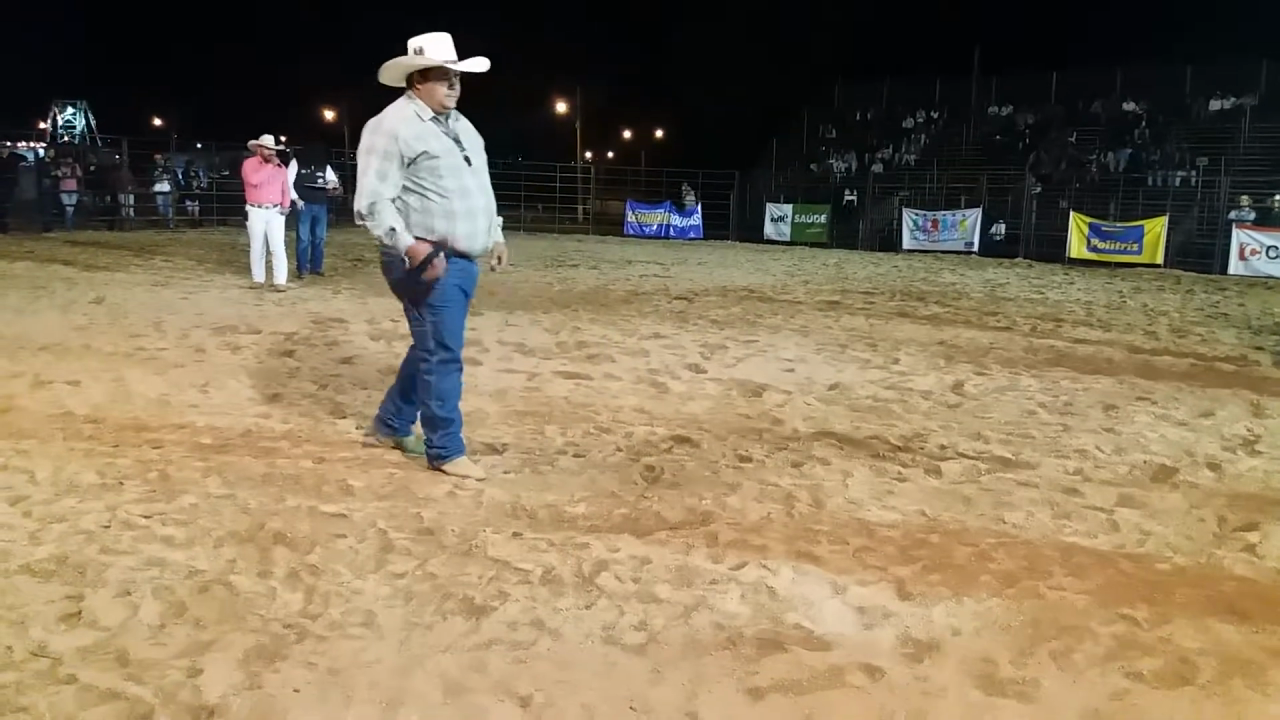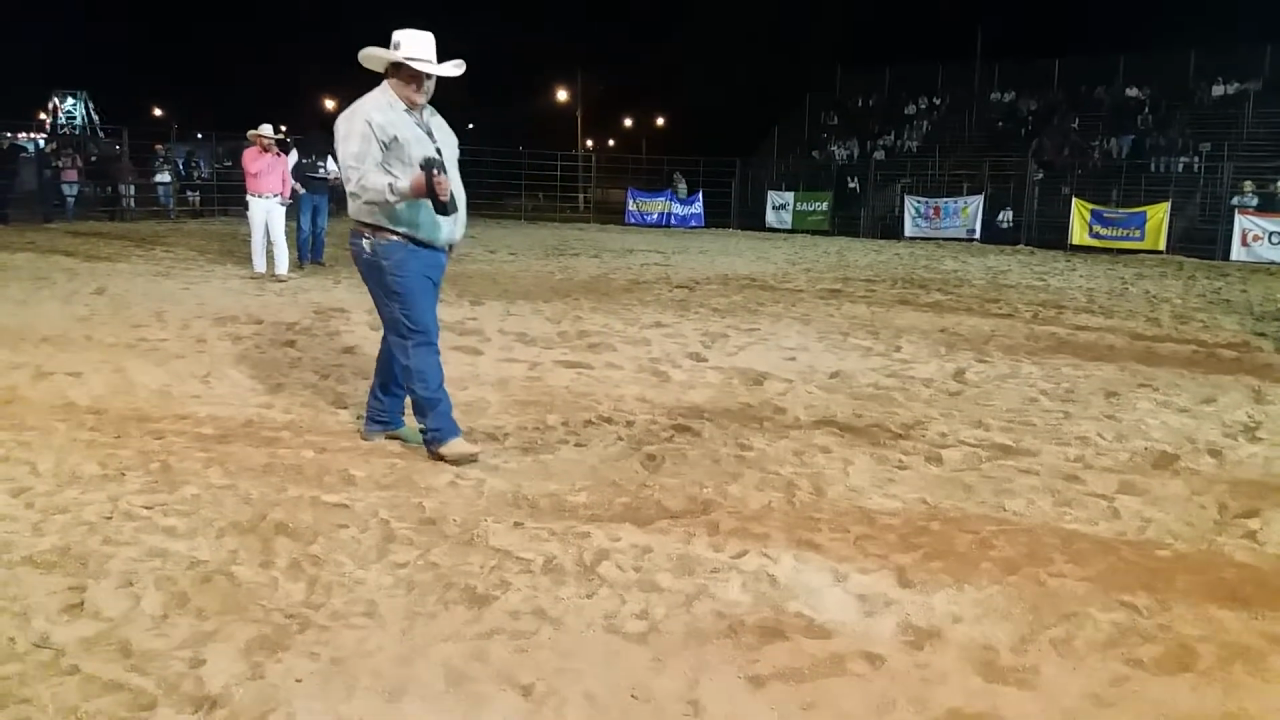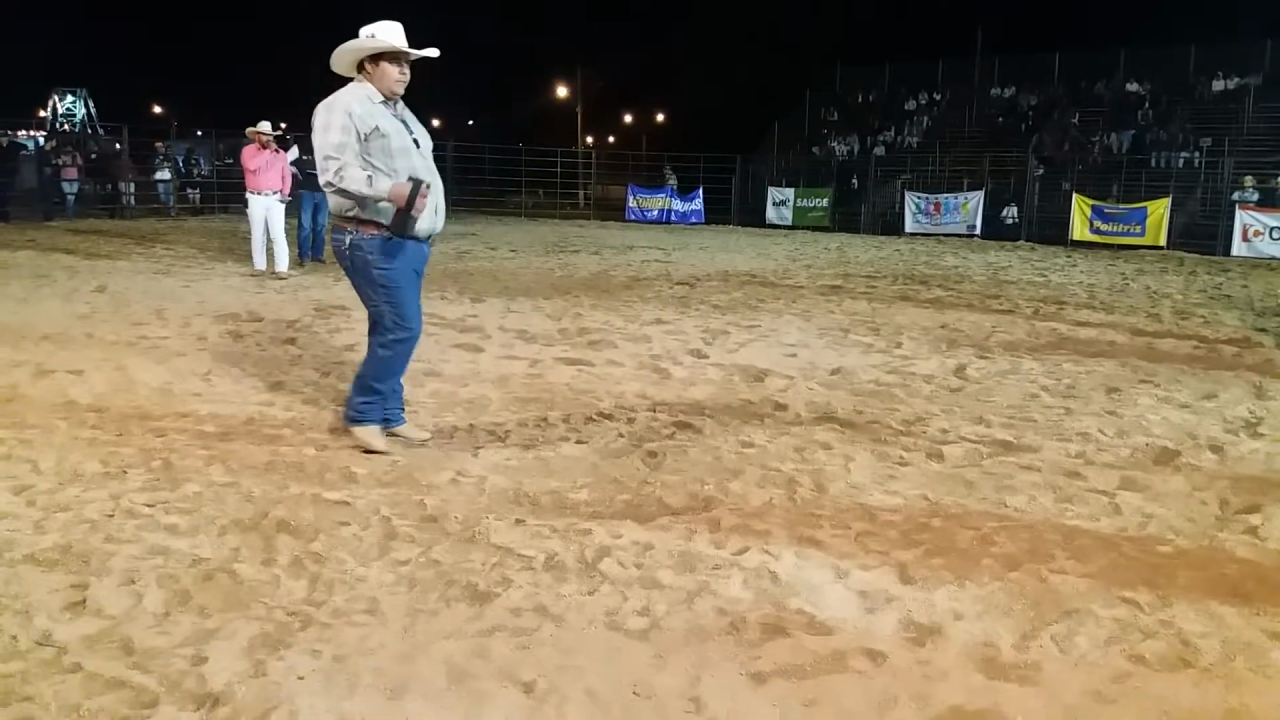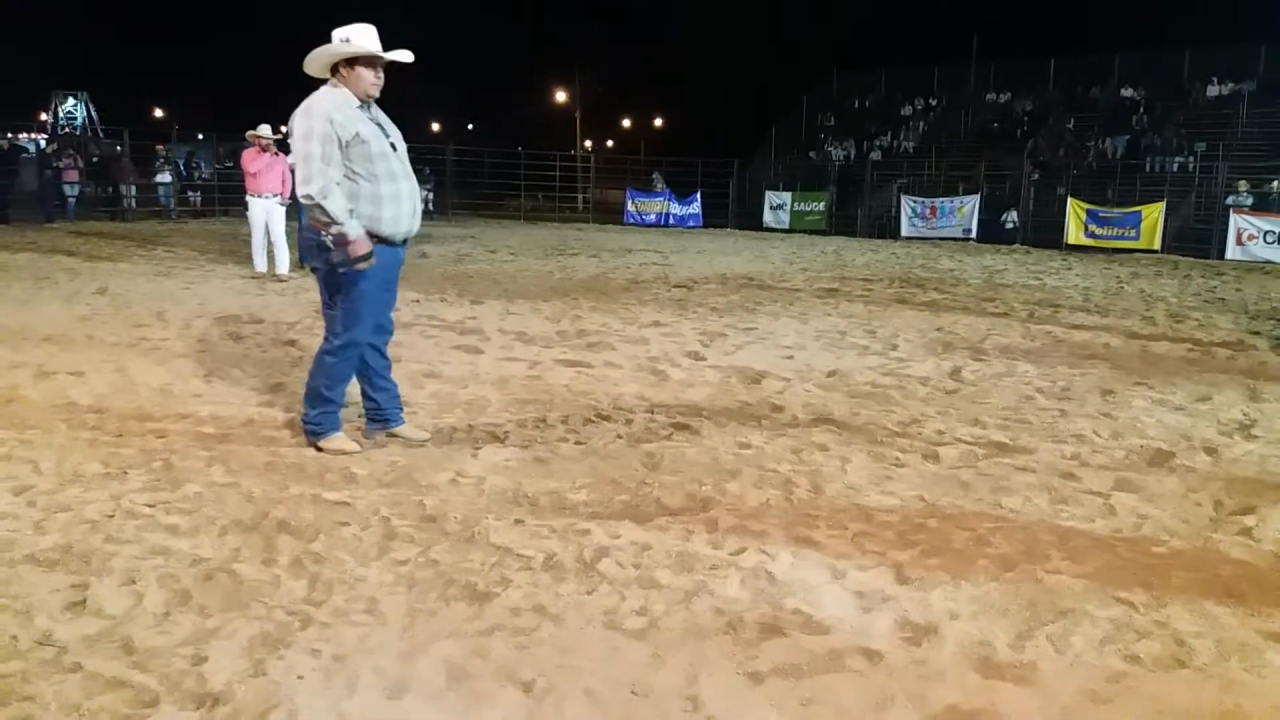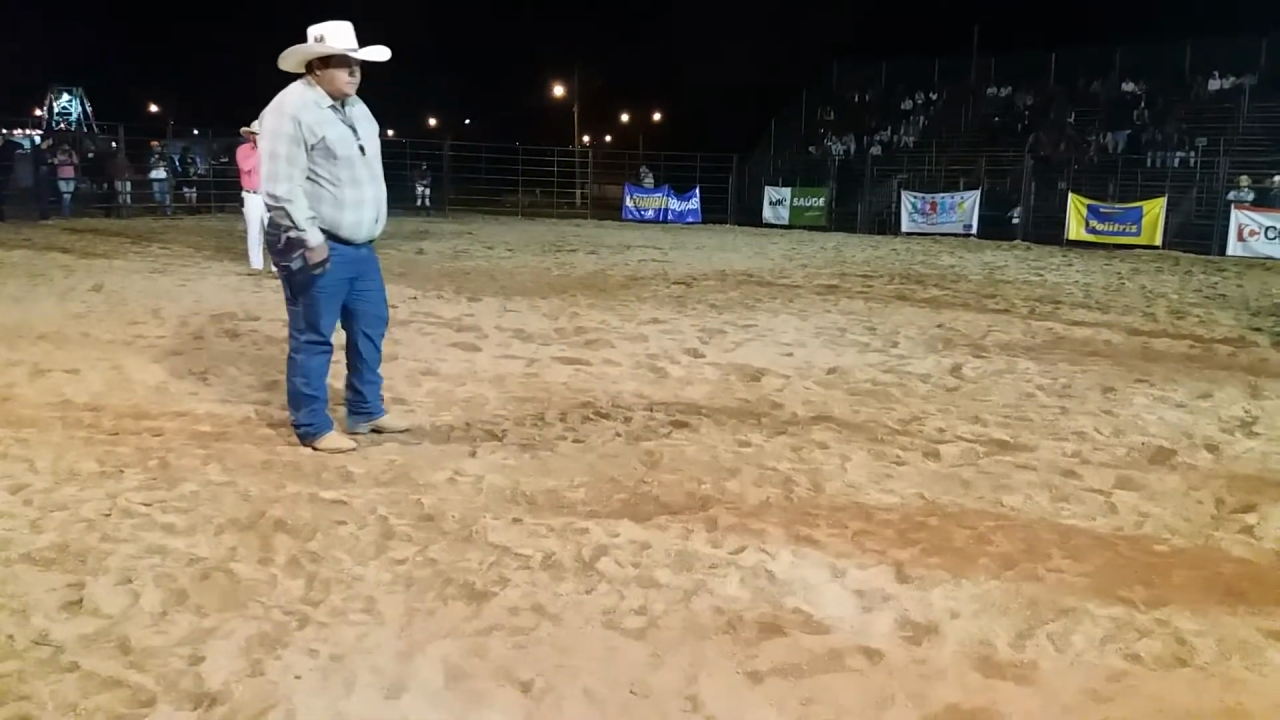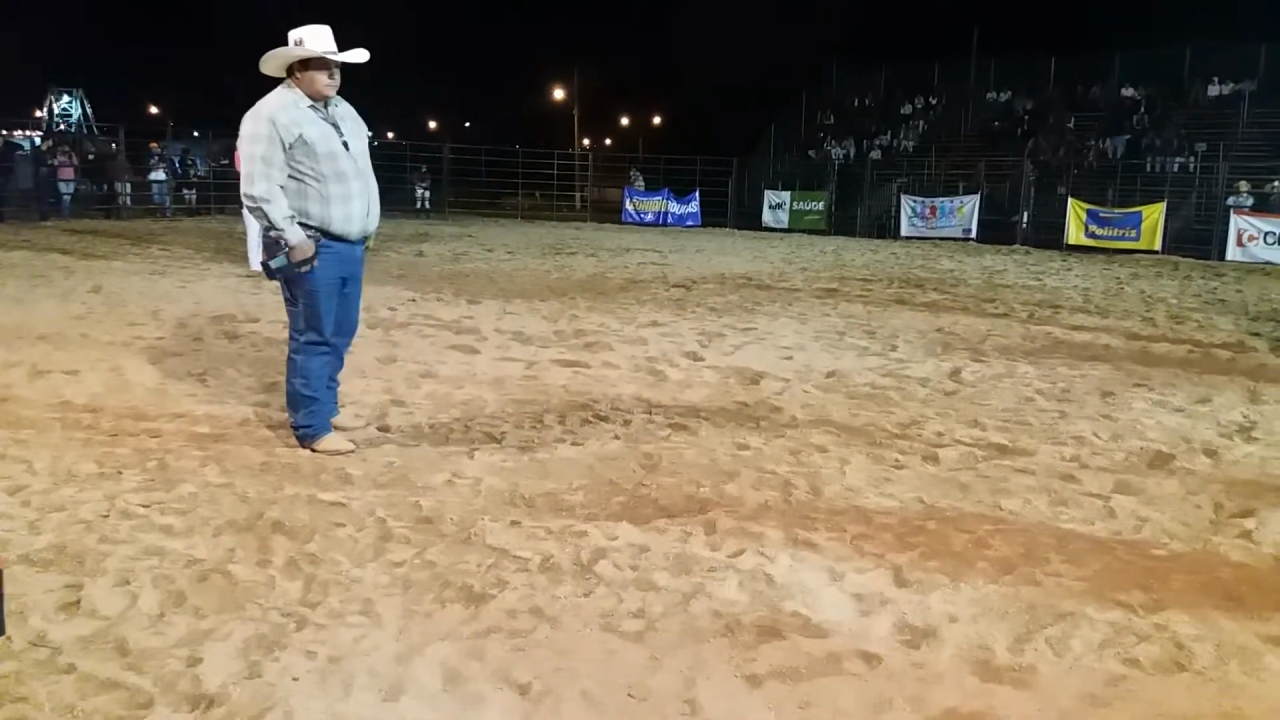
dt=0.3s
person 1, frame 1
left shoulder: (458, 124)
right shoulder: (392, 127)
left elbow: (477, 187)
right elbow: (372, 201)
left wrist: (494, 235)
right wrist: (408, 246)
left hip: (463, 260)
right hip: (426, 261)
left knee: (439, 350)
right knee: (441, 354)
left ankle: (391, 422)
right ankle: (445, 450)
person 1, frame 2
left shoulder: (431, 119)
right shoulder: (366, 115)
left elbow: (447, 177)
right elbow: (359, 180)
left wrist: (451, 227)
right wrist: (411, 187)
left hip: (429, 247)
right hip: (390, 247)
left knee: (403, 335)
right knee: (419, 336)
left ankle: (382, 419)
right ankle: (442, 432)
person 1, frame 3
left shoulder: (399, 112)
right shoulder: (344, 107)
right elbow: (335, 171)
left wrist: (422, 211)
right wrist: (388, 189)
left hip: (411, 241)
right hip: (372, 242)
left knee: (390, 328)
right knee: (401, 327)
left ankle: (388, 416)
right ankle: (362, 413)
person 1, frame 4
left shoulder: (370, 112)
right shoulder: (321, 112)
right elbow: (316, 187)
left wrist: (388, 236)
right wrist: (352, 236)
left hip: (386, 247)
right hip: (351, 249)
left knee: (376, 335)
right knee: (347, 338)
left ankle: (385, 417)
right ankle: (321, 426)
person 1, frame 5
left shoulder: (353, 107)
right shoulder: (291, 110)
right elbow: (281, 188)
left wrist: (366, 229)
right wrist: (311, 240)
left hip: (358, 245)
right hip: (316, 247)
left knee: (370, 324)
right knee: (313, 336)
left ankle: (366, 410)
right ankle: (312, 427)
person 1, frame 6
left shoulder: (342, 110)
right shoulder: (271, 115)
right elbow: (259, 189)
left wrist: (364, 228)
right wrist: (293, 237)
left hip: (351, 245)
right hip: (312, 248)
left knee: (341, 333)
right knee: (313, 337)
left ankle: (325, 406)
right ankle: (311, 427)
